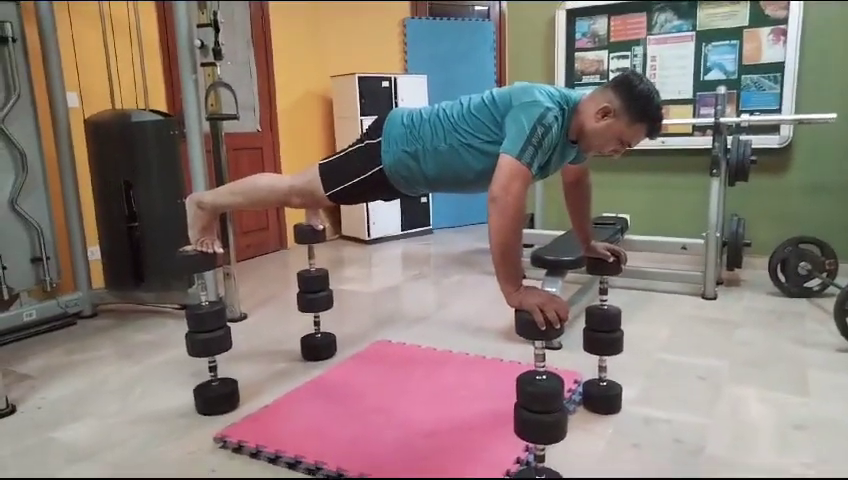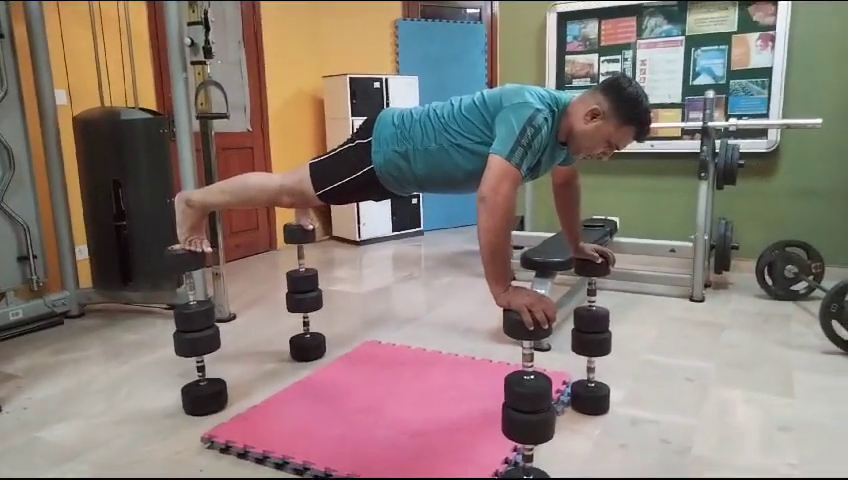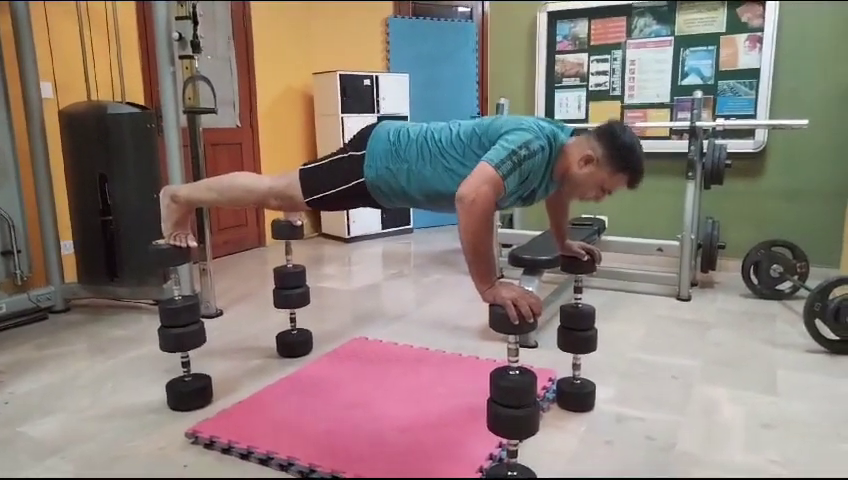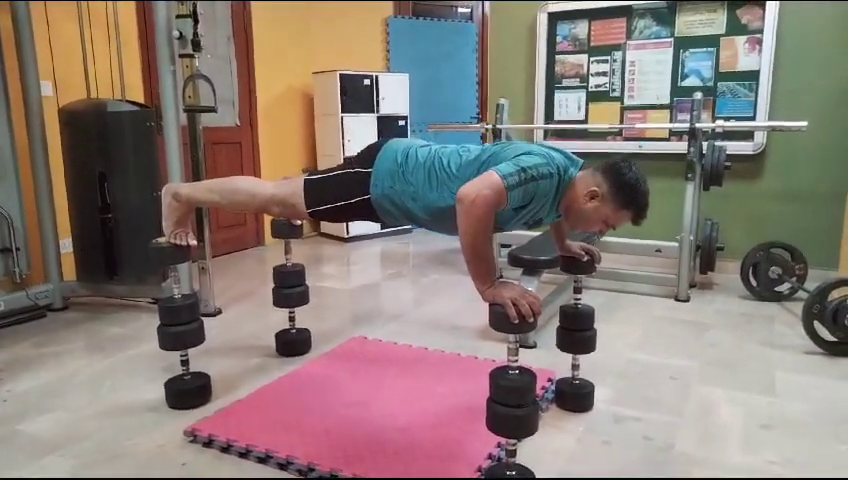
dt=0.5s
person 1, frame 1
left shoulder: (577, 122)
right shoulder: (543, 113)
left elbow: (575, 181)
right elbow: (503, 197)
left wrist: (588, 244)
right wrist: (514, 290)
left hip: (411, 159)
right hip: (398, 150)
right knee: (299, 189)
right ankle: (205, 203)
person 1, frame 2
left shoulder: (567, 123)
right shoulder: (533, 115)
left elbow: (565, 180)
right elbow: (493, 197)
left wrist: (577, 245)
right wrist: (503, 290)
left hip: (404, 159)
right hip: (388, 148)
right knee: (289, 187)
right ankle: (194, 201)
person 1, frame 3
left shoulder: (564, 148)
right shoulder: (534, 145)
left elbow: (553, 190)
right elbow: (472, 197)
left wrist: (563, 243)
right wrist: (489, 286)
left hip: (393, 164)
right hip: (379, 162)
right knee: (278, 190)
right ankle: (180, 196)
person 1, frame 4
left shoulder: (572, 172)
right shoulder: (543, 173)
right elbow: (473, 199)
left wrist: (562, 243)
right wrist: (490, 286)
left hip: (407, 165)
right hip: (386, 177)
right knee: (278, 198)
right ankle: (181, 195)
